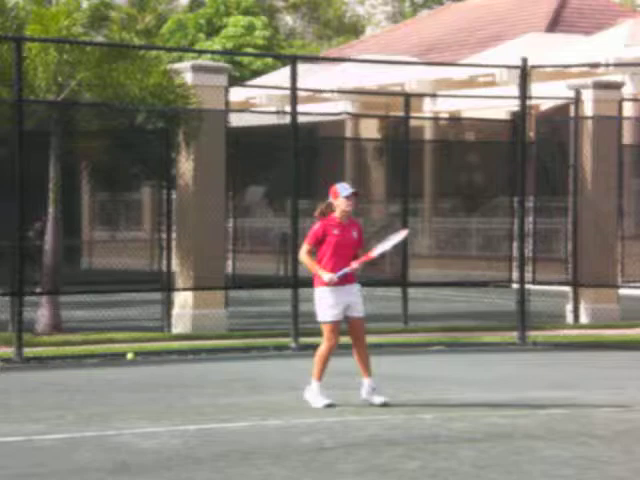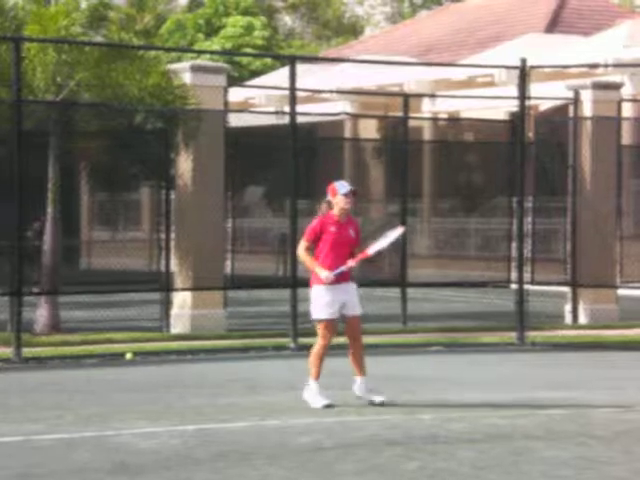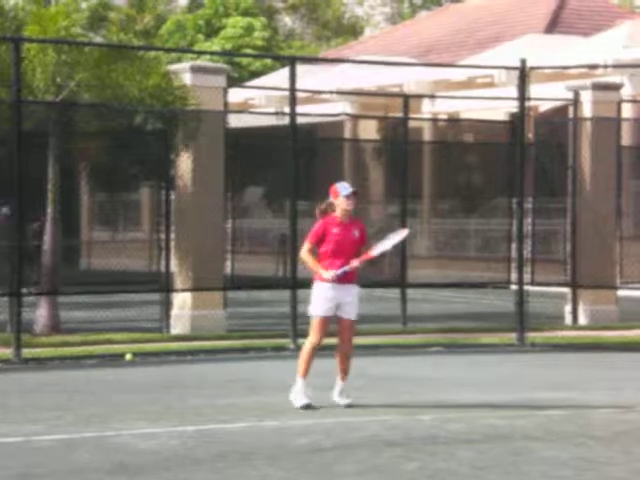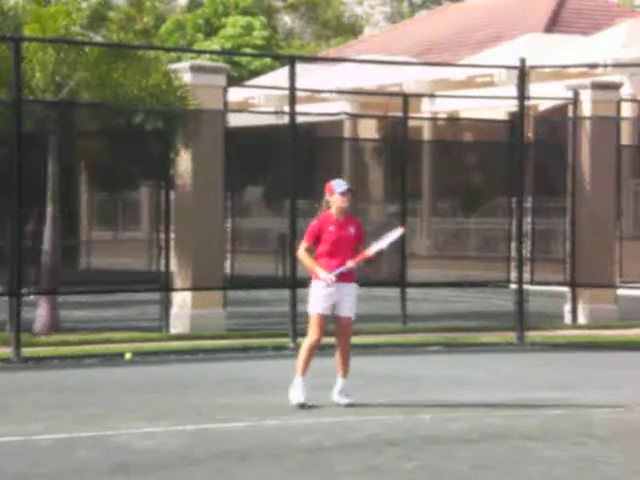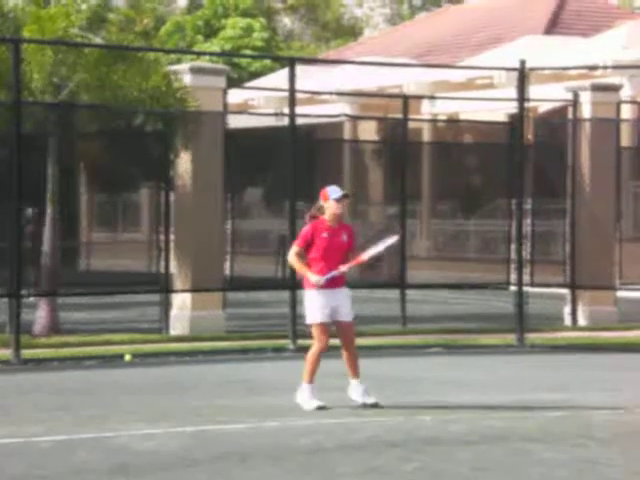
dt=0.2s
person 1, frame 1
left shoulder: (355, 226)
right shoulder: (323, 225)
right elbow: (304, 254)
left wrist: (358, 262)
right wrist: (321, 273)
left hip: (350, 287)
right hip: (327, 289)
left knee: (359, 339)
right knee: (331, 341)
left ankle: (368, 387)
right ankle: (313, 389)
person 1, frame 2
left shoulder: (353, 224)
right shoulder: (320, 222)
right elbow: (301, 250)
left wrist: (354, 260)
right wrist: (319, 271)
left hip: (347, 286)
right hip: (324, 286)
left knee: (356, 337)
right knee: (324, 340)
left ankle: (362, 385)
right ankle: (312, 388)
person 1, frame 3
left shoulder: (358, 226)
right shoulder: (324, 224)
right elbow: (304, 252)
left wrist: (358, 262)
right wrist: (322, 270)
left hip: (349, 287)
right hip: (325, 286)
left knee: (346, 341)
right knee: (315, 338)
left ankle: (340, 389)
right ankle: (299, 386)
person 1, frame 4
left shoulder: (355, 224)
right shoulder: (320, 223)
left elbow: (359, 252)
right elbow: (302, 252)
left wrist: (355, 261)
right wrist: (320, 270)
left hip: (347, 285)
right hip: (323, 284)
left knee: (345, 338)
right knee: (315, 335)
left ankle: (340, 388)
right ankle: (298, 384)
person 1, frame 5
left shoulder: (347, 230)
right shoulder: (312, 228)
right elbow: (292, 256)
left wrist: (347, 266)
right wrist: (309, 275)
left hip: (340, 290)
right hip: (317, 291)
left knee: (349, 341)
right knee: (321, 343)
left ankle: (356, 388)
right ankle: (305, 391)
